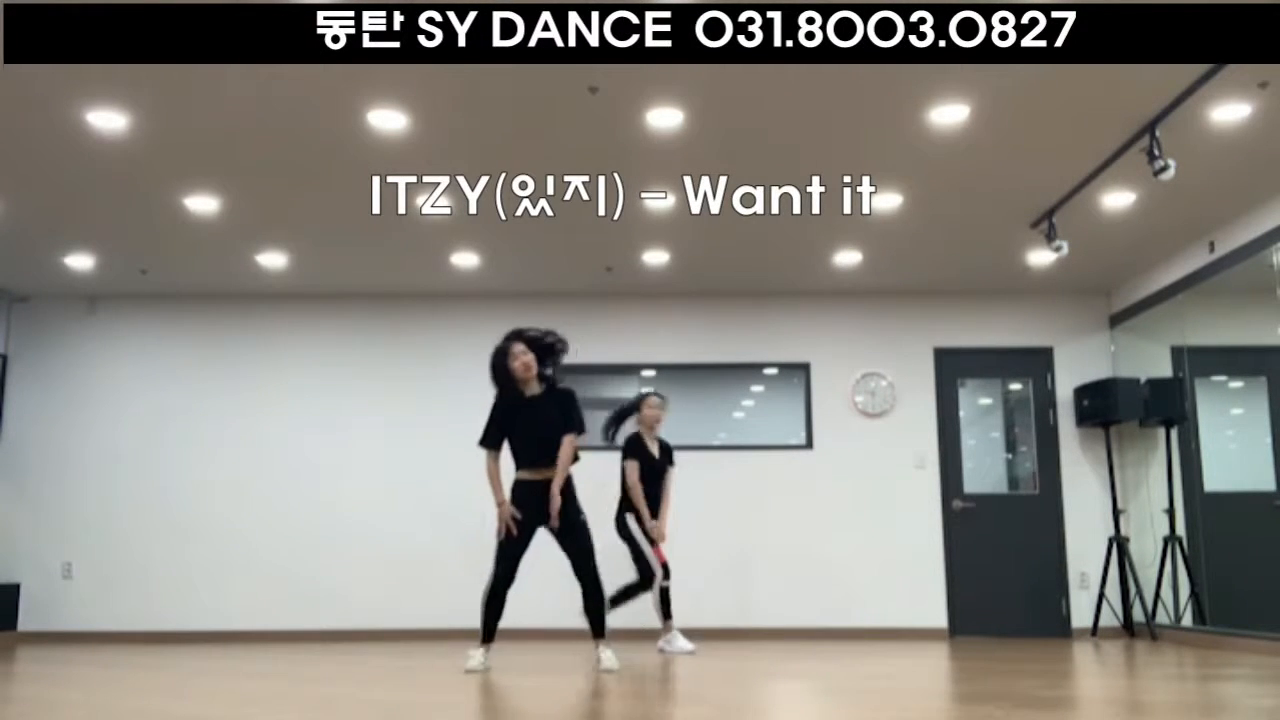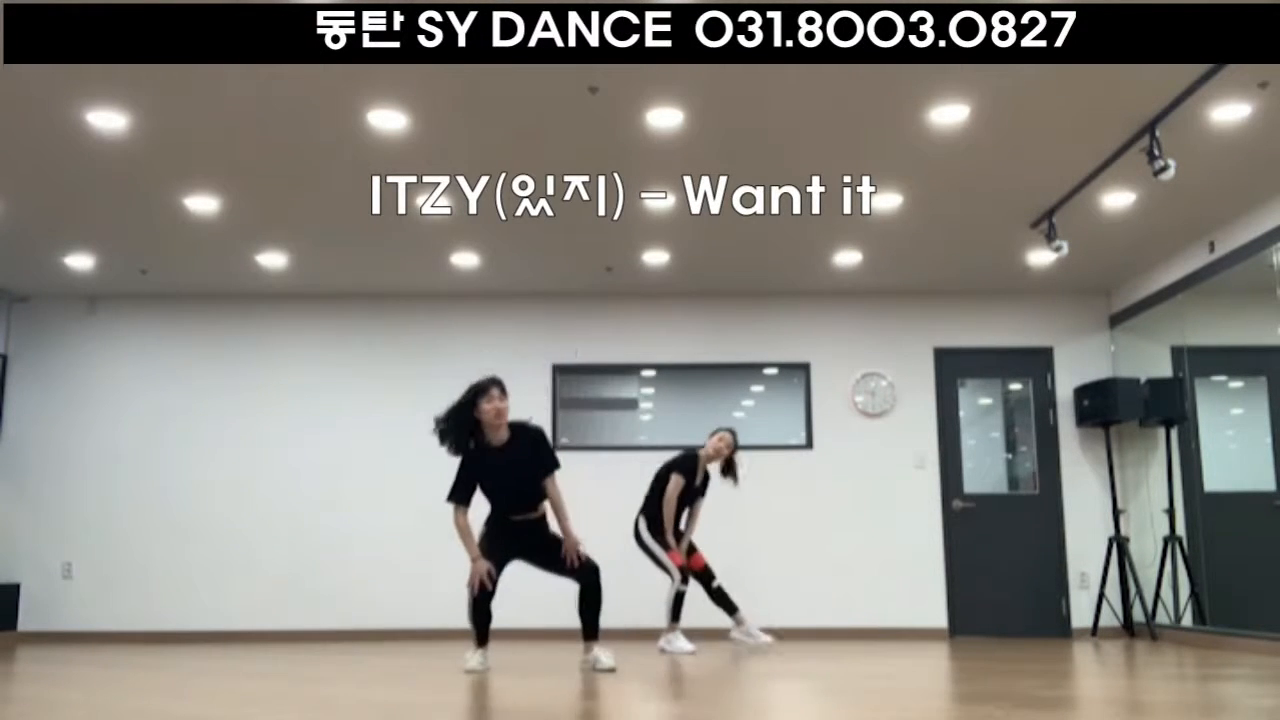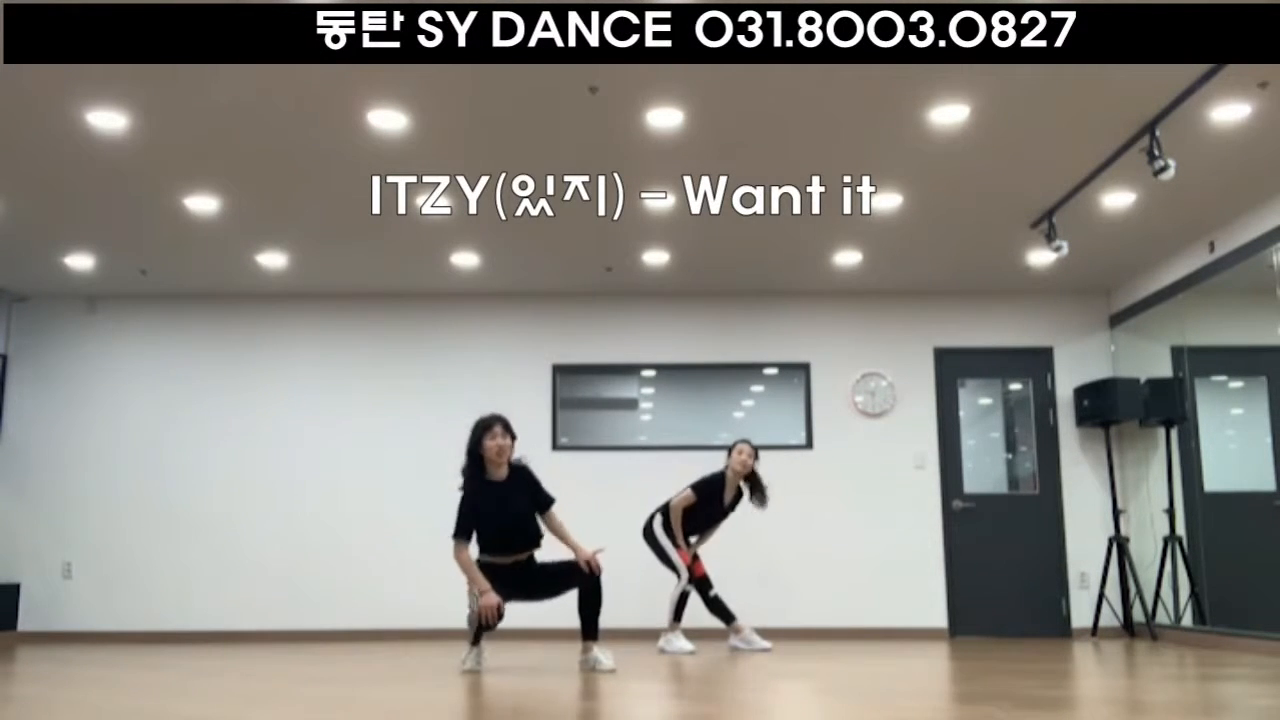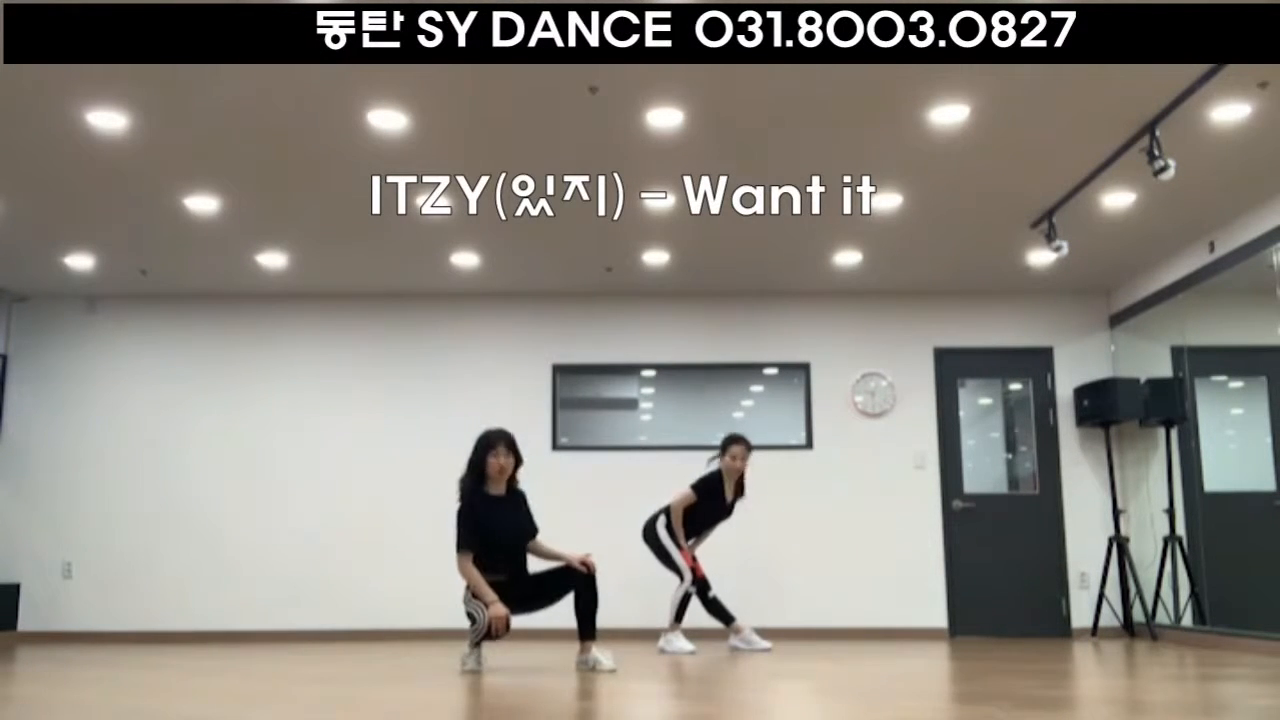
dt=0.3s
person 1, frame 1
left shoulder: (563, 398)
right shoulder: (505, 406)
left elbow: (568, 445)
right elbow: (492, 457)
left wrist: (555, 492)
right wrist: (501, 503)
left hip: (561, 493)
right hip: (524, 495)
left knee: (587, 570)
right knee: (503, 572)
left ankle: (602, 646)
right ankle: (484, 648)
person 1, frame 2
left shoulder: (531, 437)
right shoulder: (474, 457)
left elbow: (549, 486)
right elbow: (460, 513)
left wrist: (568, 535)
right wrist: (476, 558)
left hip: (536, 530)
right hip: (500, 532)
left knee: (588, 572)
right knee: (481, 585)
left ankle: (591, 650)
right ankle: (481, 650)
person 1, frame 3
left shoulder: (523, 476)
right shoulder: (474, 492)
left elbow: (548, 516)
right elbow: (460, 550)
left wrist: (578, 549)
right wrist: (484, 590)
left hip: (528, 571)
right hip: (493, 573)
left knee: (588, 572)
right knee: (488, 608)
left ankle: (589, 651)
right ankle: (475, 648)
person 1, frame 4
left shoulder: (517, 497)
right shoulder: (472, 504)
left elbow: (531, 544)
right elbow: (464, 563)
left wrist: (567, 557)
right wrist: (493, 601)
left hip: (521, 586)
right hip: (486, 590)
left knee: (583, 572)
right knee: (493, 620)
left ankle: (587, 652)
right ankle: (473, 648)
person 2, frame 1
left shoulder: (666, 449)
right shoulder: (633, 443)
left elbow: (665, 488)
right elbow: (632, 485)
left wrist: (662, 523)
right wrist: (650, 525)
left hip: (646, 520)
right hip: (631, 517)
left knee: (647, 580)
right knee: (660, 572)
right ankle: (668, 636)
person 2, frame 2
left shoulder: (704, 477)
right shoulder: (687, 460)
left elbow: (694, 514)
right elbow: (669, 498)
left wrist: (683, 543)
right wrist: (669, 537)
left hip: (671, 529)
right hip: (648, 527)
left knee: (707, 576)
right knee: (680, 574)
left ankle: (742, 628)
right ankle: (670, 636)
person 2, frame 3
left shoulder: (738, 494)
right shoulder: (714, 482)
left elbow: (712, 525)
right elbow: (675, 504)
left wrist: (692, 549)
right wrist: (681, 542)
left hip: (677, 534)
right hip: (660, 527)
left knee: (705, 586)
right knee: (687, 574)
left ankle: (740, 633)
right ankle: (670, 636)
person 2, frame 4
left shoulder: (737, 489)
right shoulder: (712, 481)
left elbow: (711, 522)
right elbow: (676, 504)
left wrist: (690, 548)
right wrist: (682, 542)
left hip: (677, 536)
right hip: (660, 528)
left knee: (703, 587)
right knee: (689, 576)
left ankle: (740, 634)
right ankle: (670, 636)
